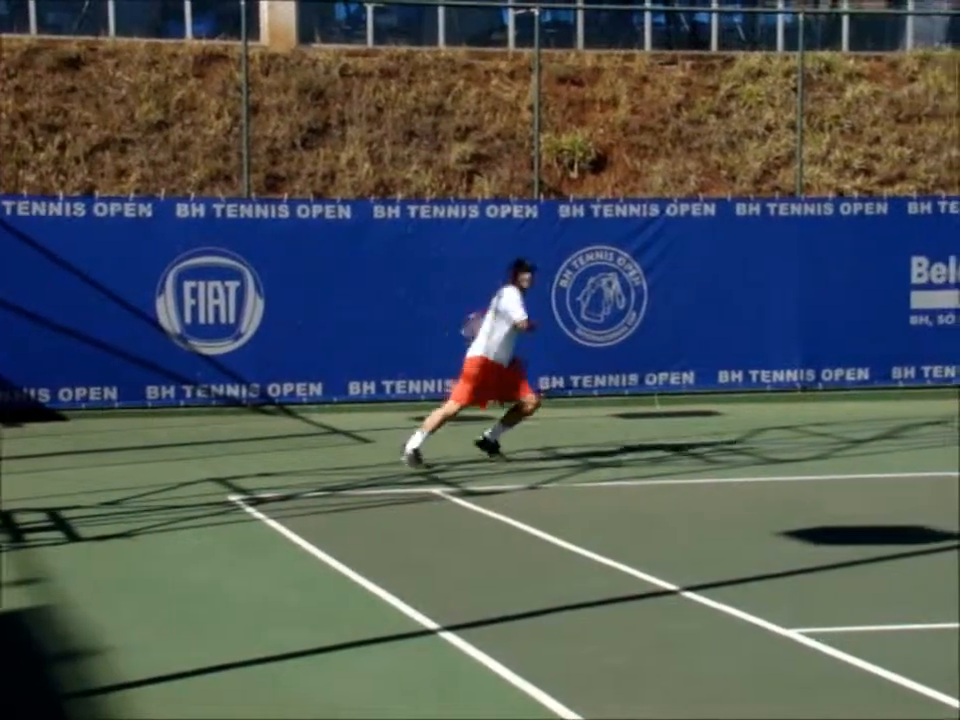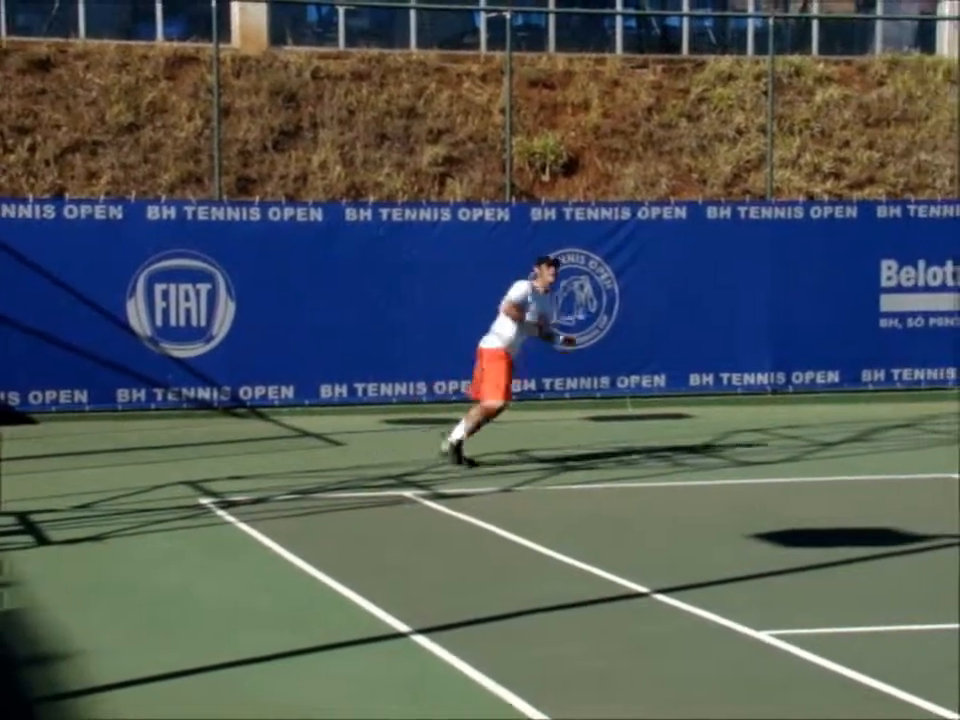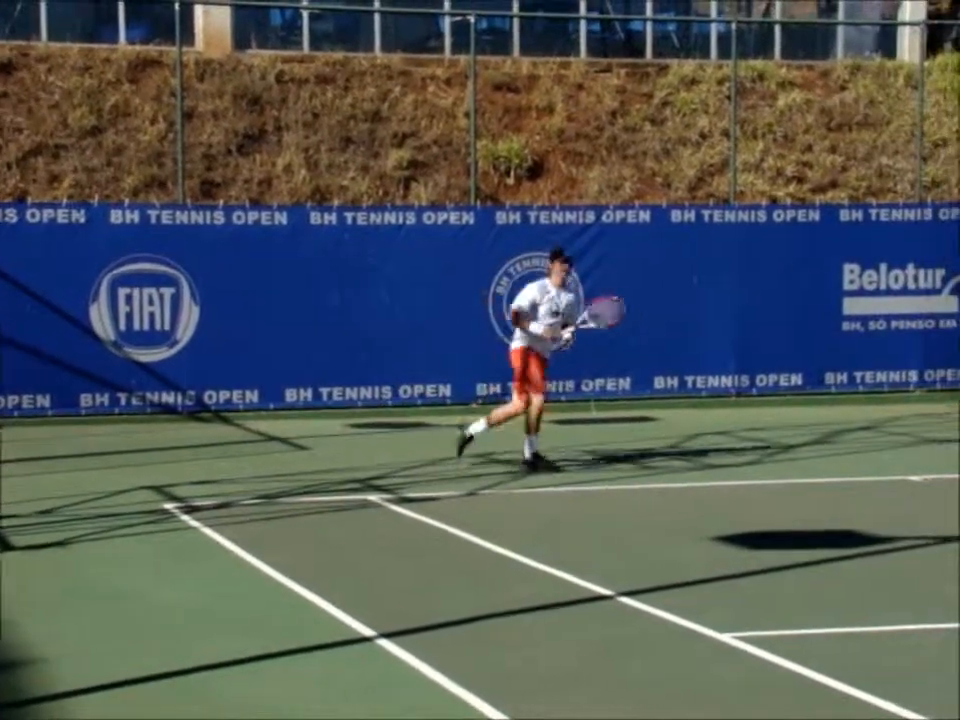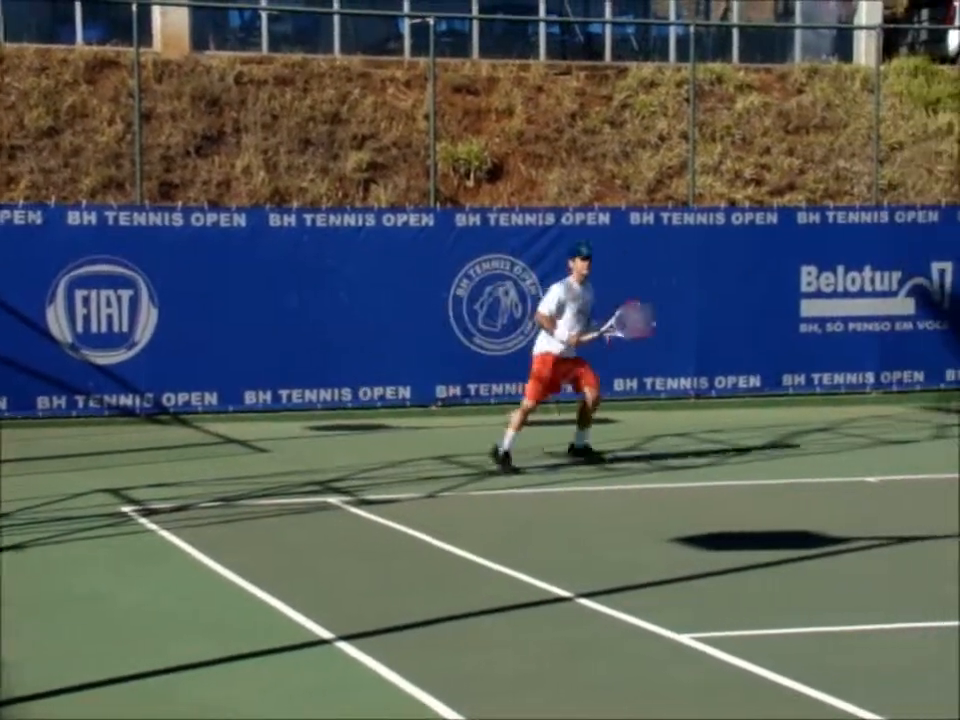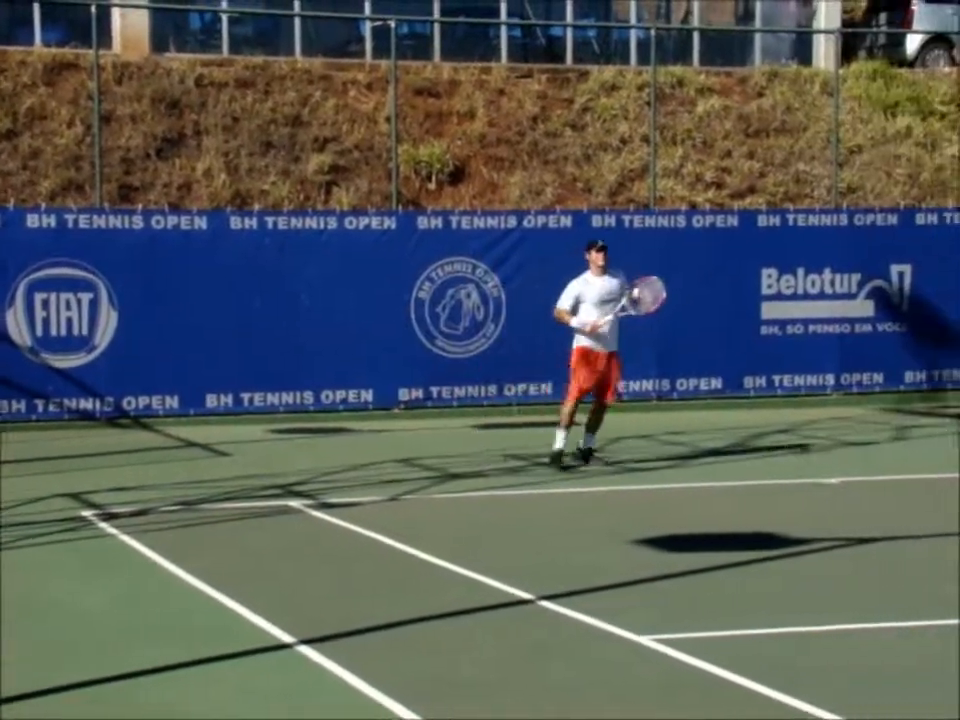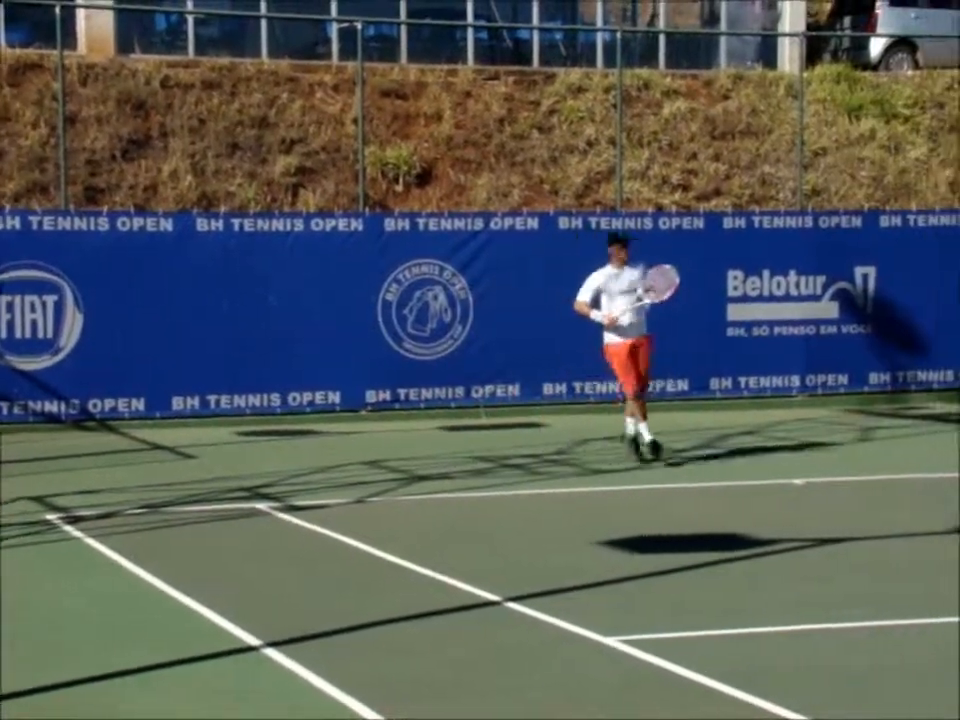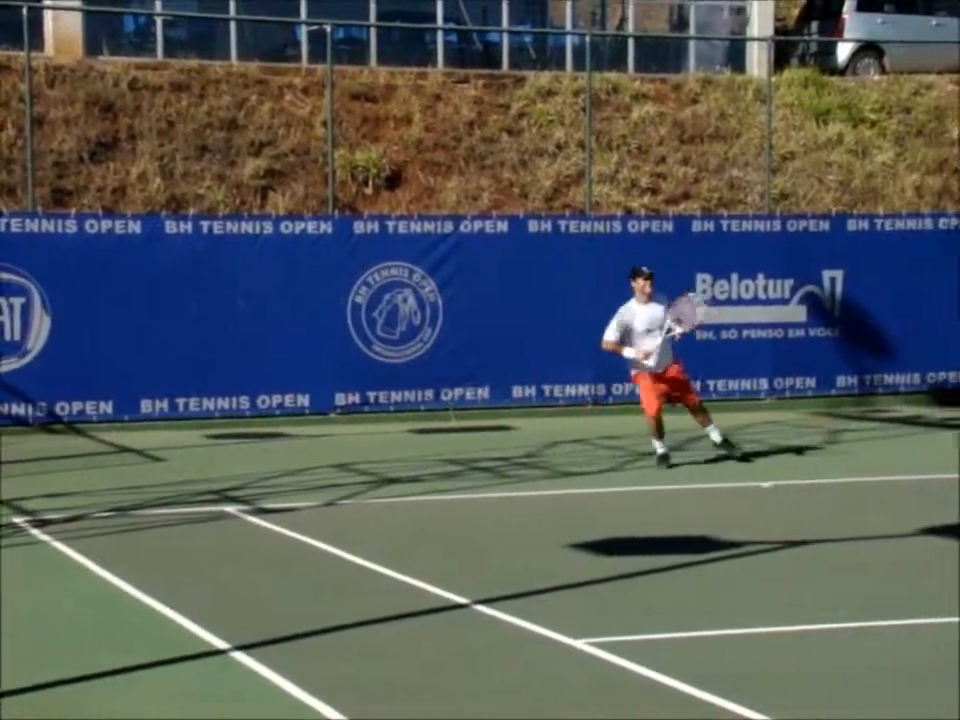
dt=0.2s
person 1, frame 1
left shoulder: (514, 297)
right shoulder: (511, 294)
right elbow: (524, 325)
left wrist: (514, 358)
right wrist: (531, 324)
left hip: (502, 365)
right hip: (483, 361)
left knee: (531, 401)
right knee: (453, 407)
left ankle: (489, 439)
right ankle: (412, 448)
person 1, frame 2
left shoulder: (550, 299)
right shoulder: (523, 287)
left elbow: (542, 331)
right elbow: (507, 309)
left wrist: (560, 339)
right wrist: (529, 322)
left hip: (506, 353)
right hip: (495, 348)
left knee: (492, 405)
right knee: (496, 402)
left ankle: (454, 442)
right ankle: (455, 439)
person 1, frame 3
left shoulder: (571, 295)
right shoulder: (536, 288)
left elbow: (569, 325)
right elbow: (515, 316)
left wrist: (567, 334)
right wrist: (539, 330)
left hip: (541, 354)
right hip: (526, 349)
left knee: (520, 406)
right knee: (538, 397)
left ankle: (471, 431)
right ankle: (531, 454)
person 1, frame 4
left shoulder: (587, 289)
right shoulder: (560, 289)
right elbow: (541, 318)
left wrist: (593, 330)
right wrist: (564, 337)
left hip: (570, 356)
right hip: (549, 353)
left knee: (593, 394)
right knee: (531, 402)
left ankle: (580, 445)
right ankle: (502, 450)
person 1, frame 5
left shoulder: (618, 278)
right shoulder: (578, 284)
right elbow: (559, 312)
right wrist: (579, 324)
left hip: (610, 350)
right hip: (586, 348)
left knee: (602, 402)
right knee: (574, 397)
left ankle: (585, 448)
right ankle: (558, 448)
person 1, frame 6
left shoulder: (639, 270)
right shoulder: (599, 277)
right elbow: (579, 305)
right wrist: (600, 317)
left hip: (641, 338)
right hip: (616, 341)
left knee: (640, 389)
right knee: (633, 391)
left ankle: (632, 433)
right ankle: (648, 439)
person 1, frame 7
left shoulder: (662, 303)
right shoulder: (625, 313)
right elbow: (606, 344)
right wrist: (632, 353)
left hip: (670, 367)
right hip: (644, 372)
left knee: (696, 405)
right knee: (653, 412)
left ankle: (720, 441)
right ankle: (661, 451)
